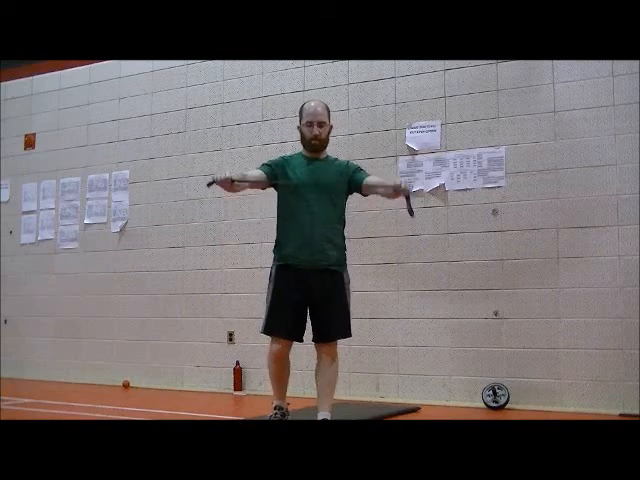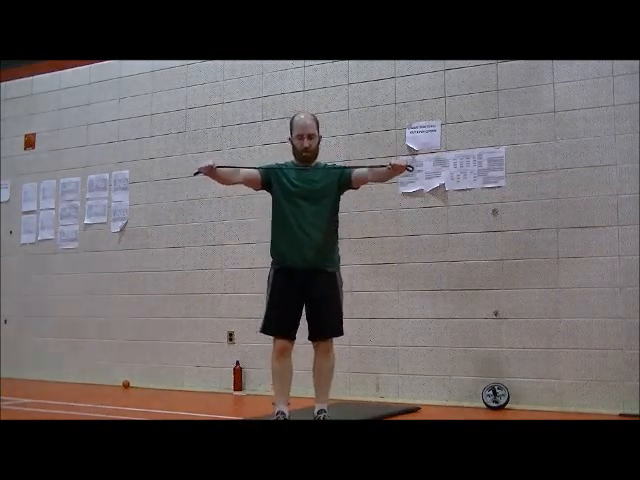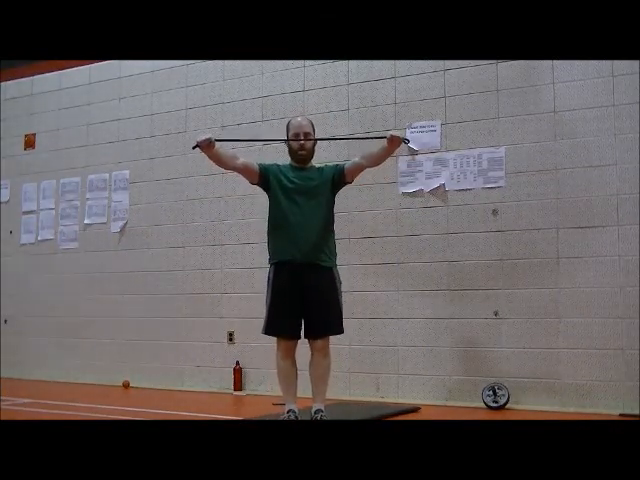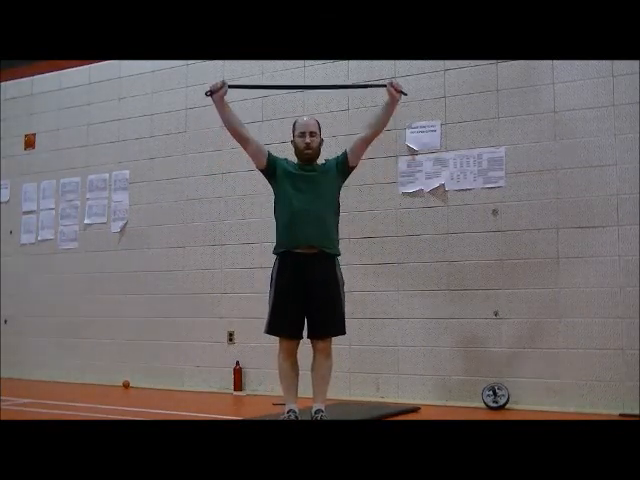
dt=1s
person 1, frame 1
left shoulder: (344, 170)
right shoulder: (282, 166)
left elbow: (374, 185)
right elbow: (250, 178)
left wrist: (392, 188)
right wrist: (231, 180)
left hip: (330, 270)
right hip: (288, 268)
left knee: (327, 348)
right knee: (278, 347)
left ankle: (324, 415)
right ankle: (280, 405)
person 1, frame 2
left shoulder: (334, 174)
right shoulder: (276, 173)
left elbow: (367, 175)
right elbow: (241, 176)
left wrist: (391, 170)
right wrist: (214, 173)
left hip: (324, 271)
right hip: (285, 270)
left knee: (324, 345)
right knee: (281, 345)
left ankle: (321, 409)
right ankle: (281, 410)
person 1, frame 3
left shoulder: (329, 175)
right shoulder: (273, 174)
left elbow: (363, 162)
right elbow: (238, 163)
left wrist: (389, 146)
right wrist: (210, 150)
left hip: (321, 269)
right hip: (283, 269)
left knee: (321, 345)
right knee: (285, 344)
left ankle: (319, 408)
right ankle: (290, 409)
person 1, frame 4
left shoulder: (335, 170)
right shoulder: (278, 169)
left elbow: (368, 135)
right elbow: (243, 137)
left wrist: (392, 100)
right wrist: (220, 100)
left hip: (324, 266)
right hip: (288, 265)
left knee: (322, 344)
right knee: (287, 344)
left ankle: (319, 408)
right ankle: (290, 408)
